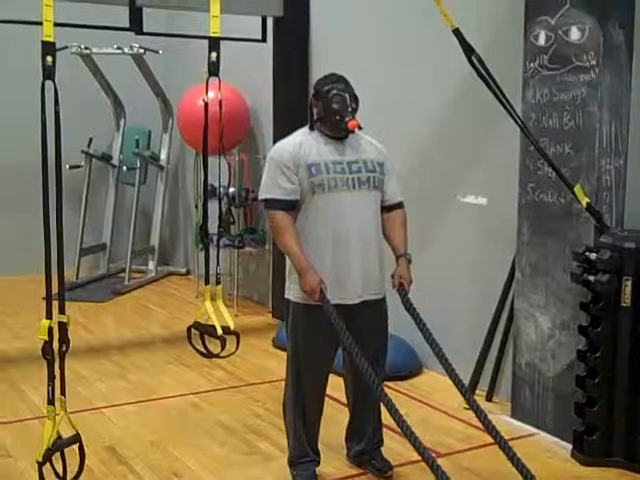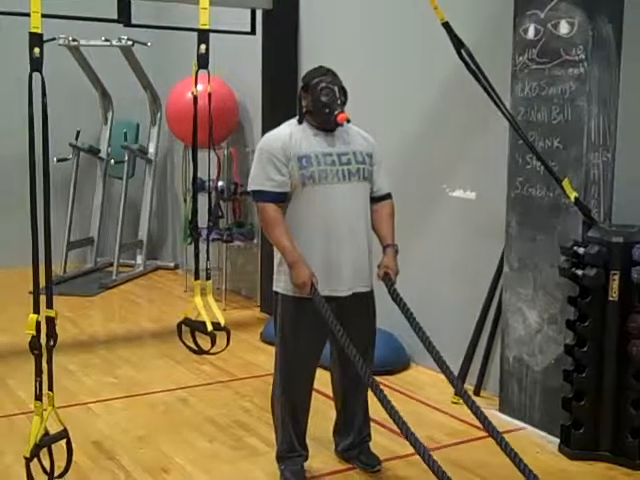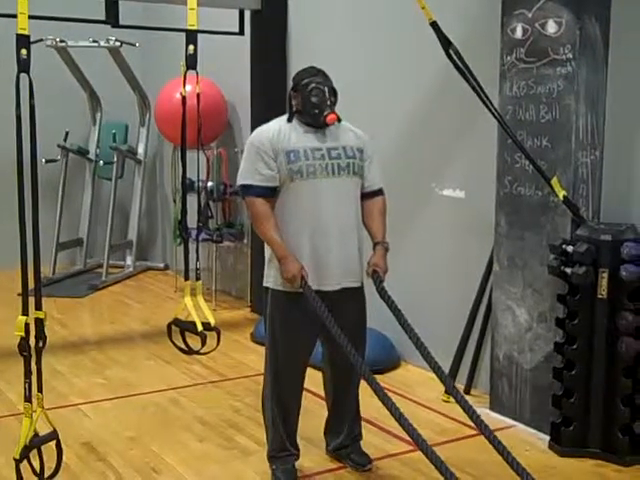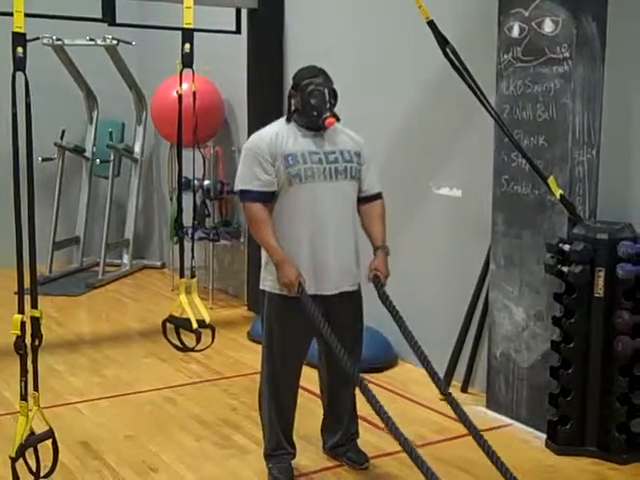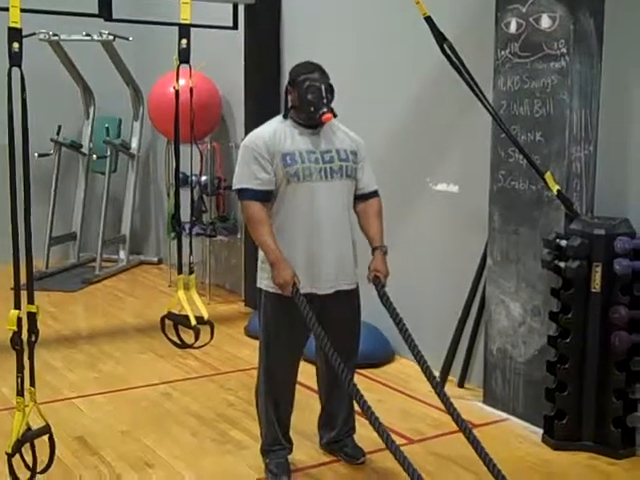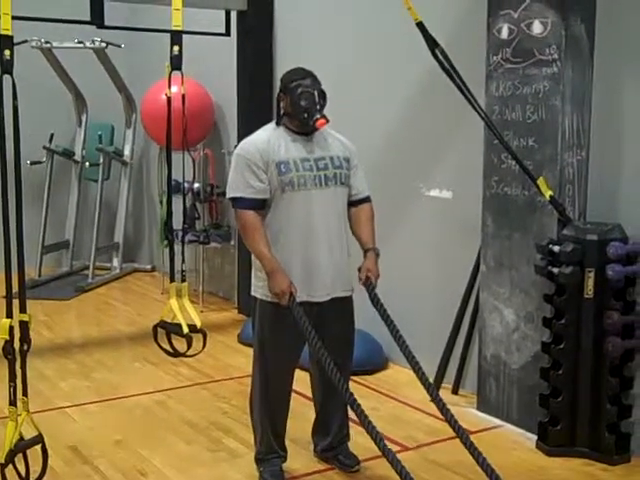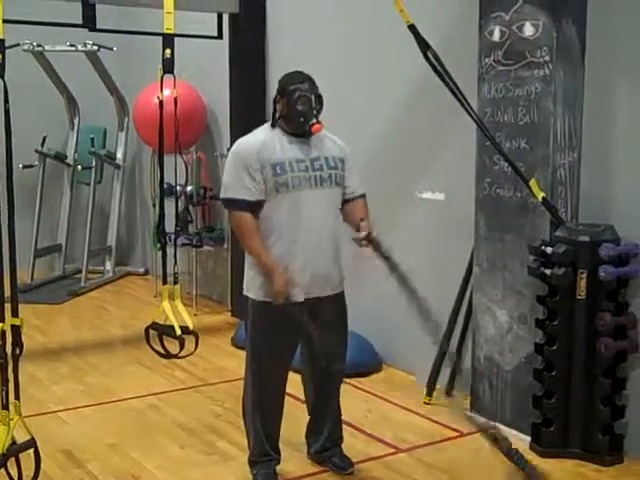
dt=0.7s
person 1, frame 1
left shoulder: (374, 151)
right shoulder: (291, 151)
left elbow: (392, 209)
right elbow: (279, 215)
left wrist: (401, 257)
right wrist: (304, 270)
left hip: (369, 289)
right hip: (314, 292)
left knee: (368, 374)
right knee: (307, 379)
person 1, frame 2
left shoulder: (363, 141)
right shoulder: (279, 142)
left elbow: (380, 199)
right elbow: (269, 208)
left wrist: (388, 248)
right wrist: (295, 263)
left hip: (357, 281)
right hip: (303, 284)
left knee: (356, 368)
right knee: (295, 373)
left ankle: (353, 442)
person 1, frame 3
left shoulder: (355, 139)
right shoulder: (268, 138)
left elbow: (372, 196)
right elbow: (257, 202)
left wrist: (379, 245)
right wrist: (285, 257)
left hip: (347, 277)
right hip: (293, 280)
left knee: (347, 365)
right knee: (285, 370)
left ankle: (344, 441)
person 1, frame 4
left shoulder: (353, 143)
right shoulder: (267, 142)
left elbow: (370, 200)
right elbow: (255, 206)
left wrist: (380, 250)
right wrist: (282, 262)
left hip: (344, 280)
right hip: (290, 283)
left knee: (343, 366)
right knee: (282, 371)
left ankle: (341, 440)
person 1, frame 5
left shoulder: (350, 141)
right shoulder: (264, 141)
left elbow: (367, 198)
right elbow: (253, 205)
left wrist: (378, 250)
right wrist: (277, 262)
left hip: (341, 278)
right hip: (287, 280)
left knee: (340, 362)
right knee: (278, 367)
left ankle: (337, 435)
person 1, frame 6
left shoulder: (342, 147)
right shoulder: (257, 149)
left elbow: (359, 203)
right elbow: (247, 215)
left wrist: (370, 251)
right wrist: (274, 271)
left hip: (336, 286)
right hip: (281, 288)
left knee: (335, 370)
right knee: (274, 375)
left ankle: (332, 443)
person 1, frame 7
left shoulder: (335, 148)
right shoulder: (251, 149)
left elbow: (353, 197)
right elbow: (241, 216)
left wrist: (363, 222)
right wrist: (271, 269)
left hip: (327, 286)
right hip: (272, 290)
left knee: (327, 370)
right knee: (266, 376)
left ankle: (325, 444)
